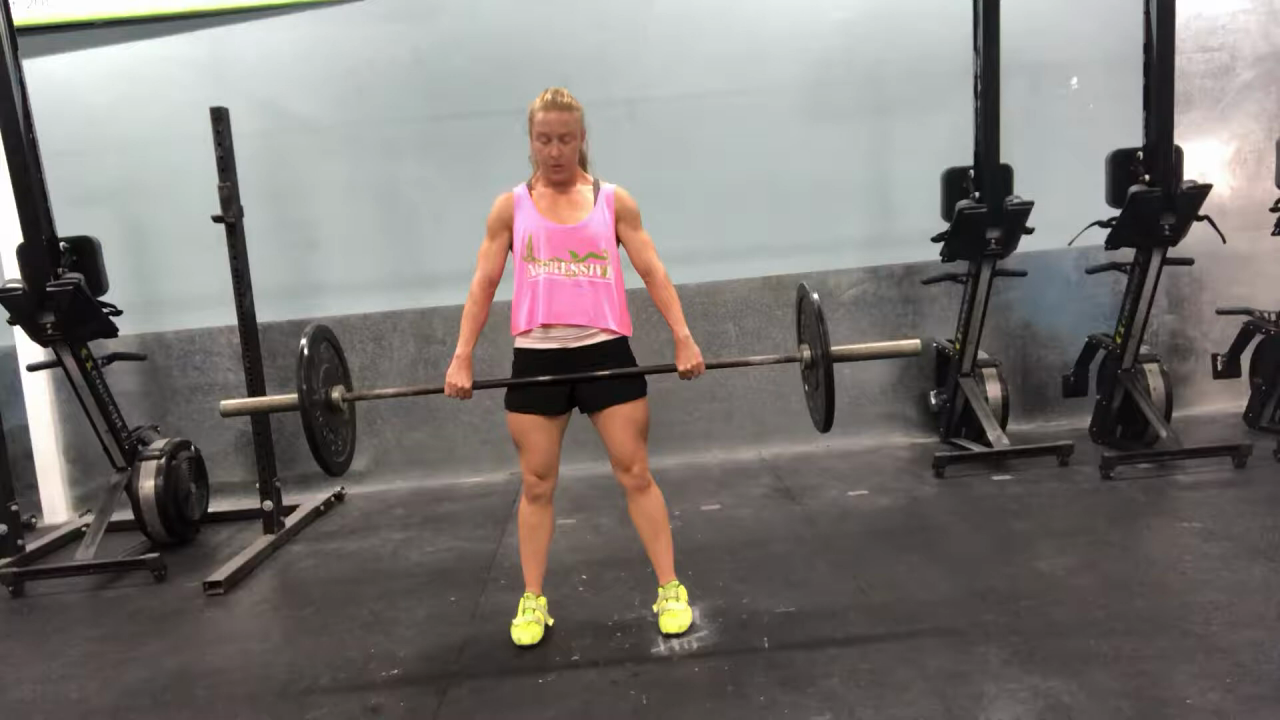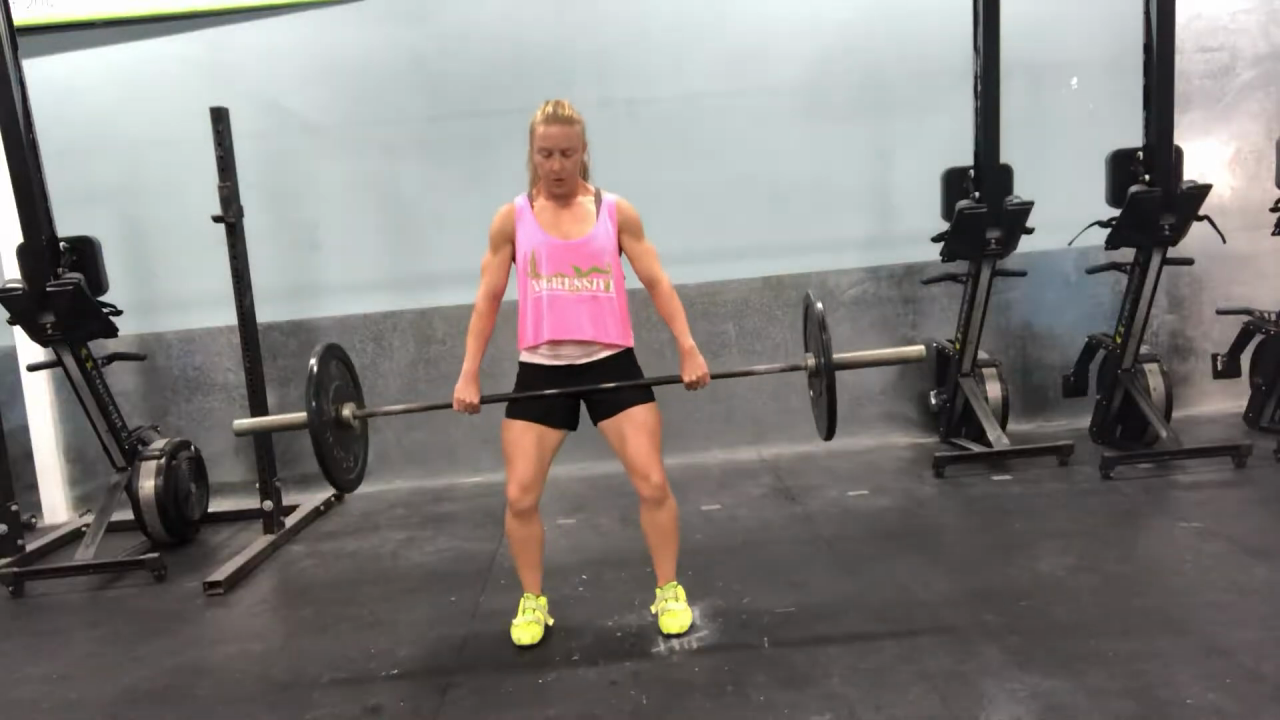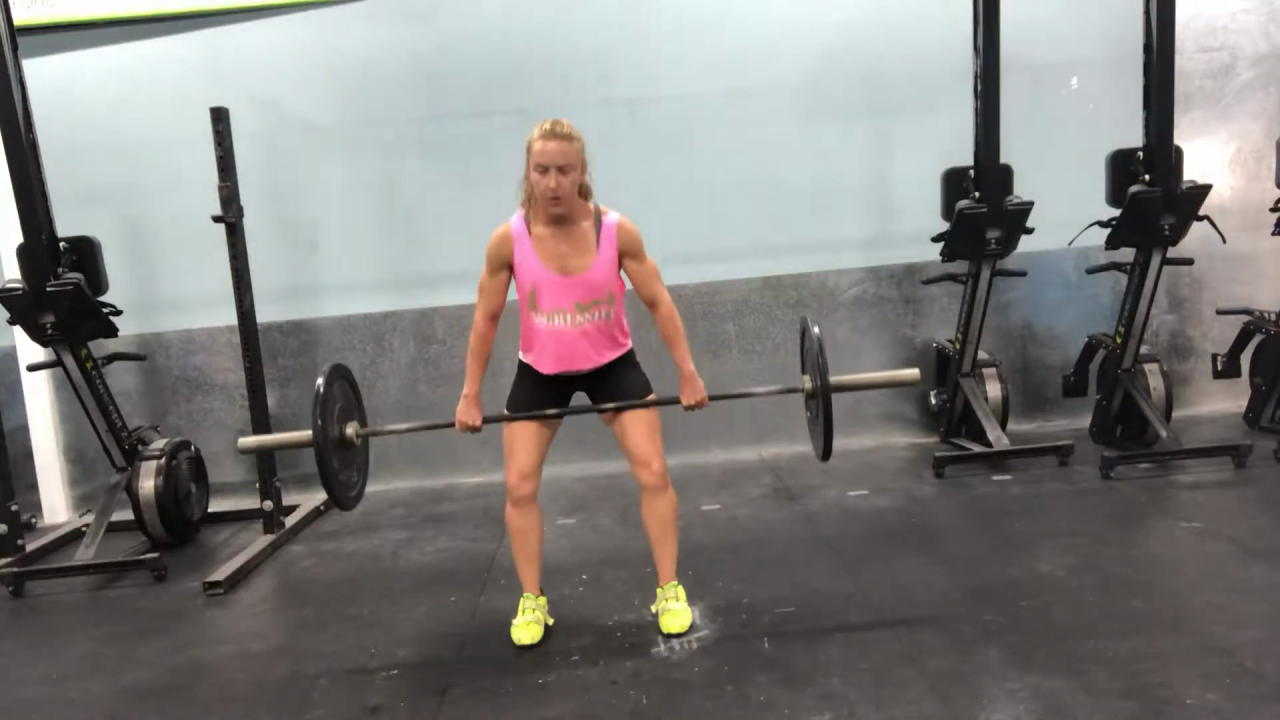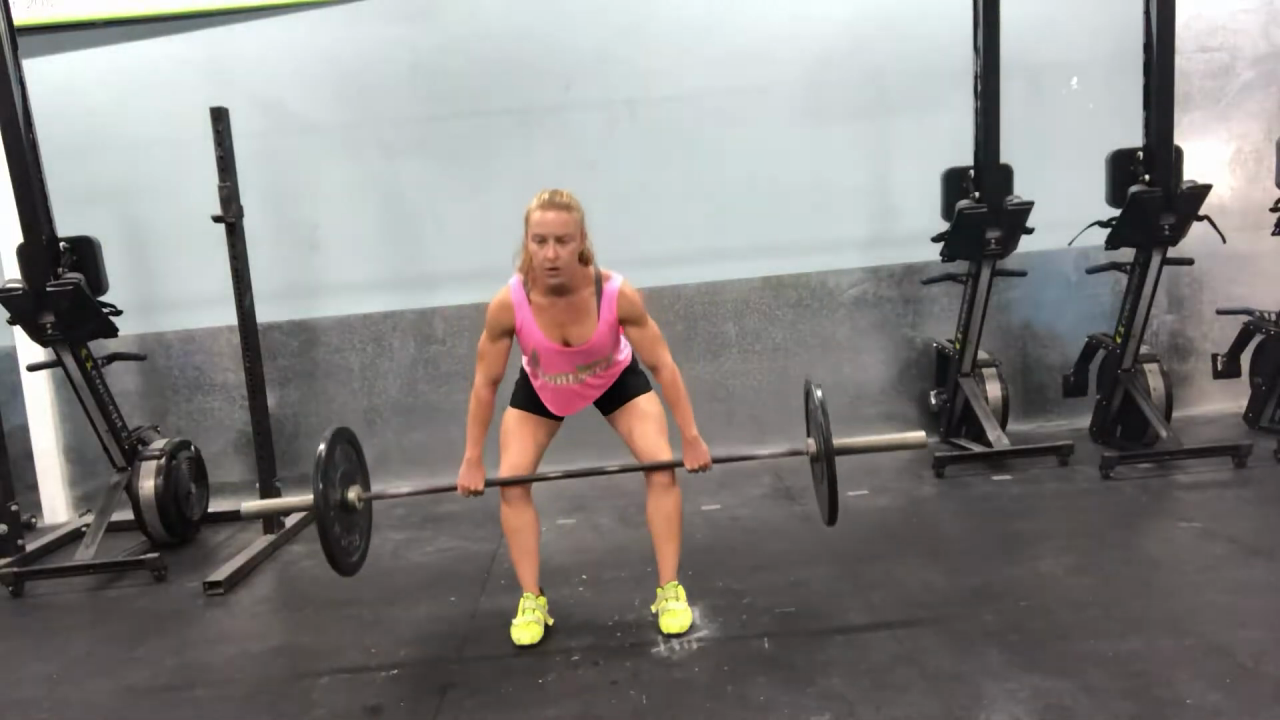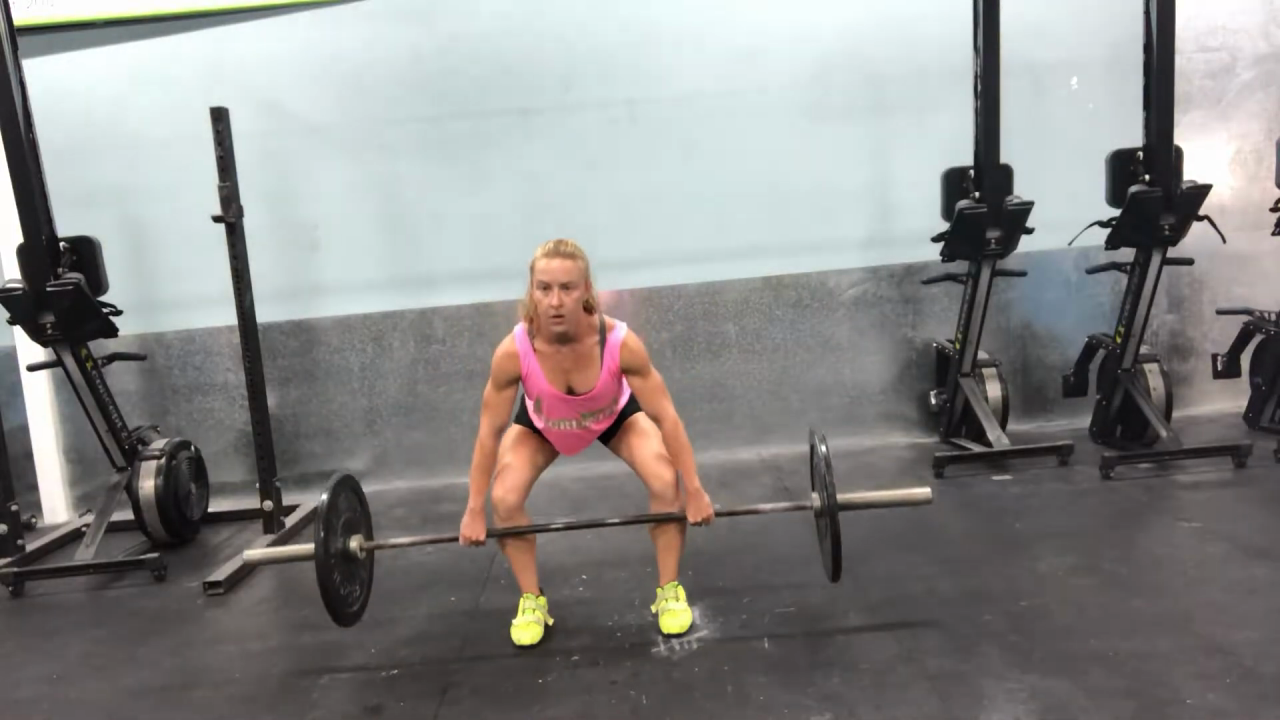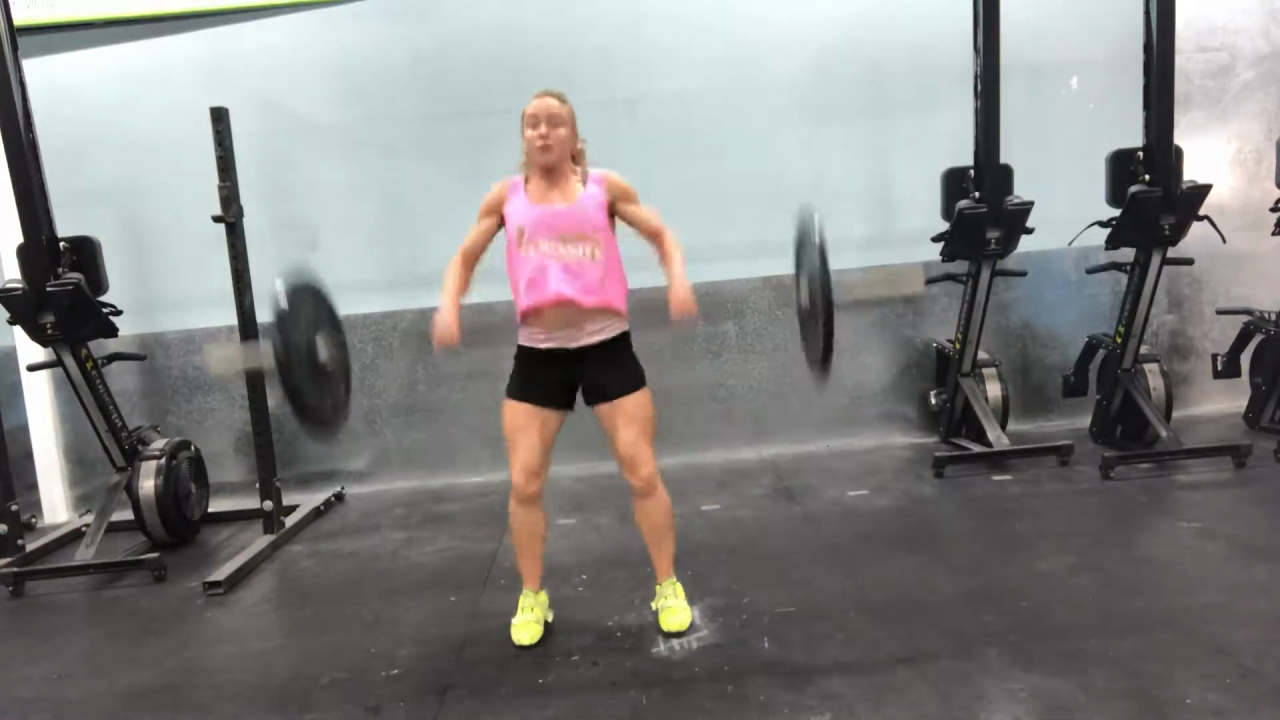
dt=0.7s
person 1, frame 1
left shoulder: (613, 200)
right shoulder: (511, 206)
left elbow: (653, 271)
right elbow: (483, 285)
left wrist: (683, 338)
right wrist: (462, 356)
left hip: (606, 351)
right hip: (536, 356)
left knee: (636, 474)
right knee: (537, 484)
left ankle: (670, 590)
right ankle: (533, 601)
person 1, frame 2
left shoulder: (616, 211)
right shoulder: (512, 218)
left elbow: (657, 282)
right elbow: (488, 299)
left wrist: (688, 348)
right wrist: (468, 372)
left hip: (611, 364)
right hip: (540, 371)
left knee: (652, 483)
right knee: (519, 496)
left ankle: (668, 591)
right ankle: (532, 602)
person 1, frame 3
left shoulder: (617, 231)
right shoulder: (507, 239)
left elbow: (658, 302)
right elbow: (486, 318)
left wrist: (687, 372)
right wrist: (470, 393)
left hip: (612, 365)
right hip: (539, 371)
left knee: (653, 471)
right knee: (519, 485)
left ankle: (670, 592)
right ankle: (532, 602)
person 1, frame 4
left shoulder: (618, 294)
right shoulder: (508, 303)
left elbow: (662, 365)
right elbow: (486, 382)
left wrist: (691, 437)
right wrist: (472, 458)
left hip: (615, 379)
right hip: (539, 388)
left knee: (662, 470)
right knee: (512, 485)
left ankle: (669, 591)
right ankle: (531, 601)
person 1, frame 5
left shoulder: (621, 342)
right shoulder: (513, 351)
left elbow: (665, 417)
right elbow: (489, 431)
left wrist: (694, 489)
right wrist: (475, 508)
left hip: (615, 413)
right hip: (541, 423)
left knee: (666, 483)
right knee: (504, 500)
left ankle: (669, 592)
right ankle: (531, 602)
person 1, frame 6
left shoulder: (603, 186)
right shoulder: (506, 195)
left elbow: (661, 234)
right elbow: (465, 256)
left wrist: (678, 281)
right wrist: (448, 306)
left hip: (604, 347)
right hip: (537, 353)
left knee: (642, 475)
right knee: (525, 483)
left ankle: (667, 588)
right ankle: (533, 598)
